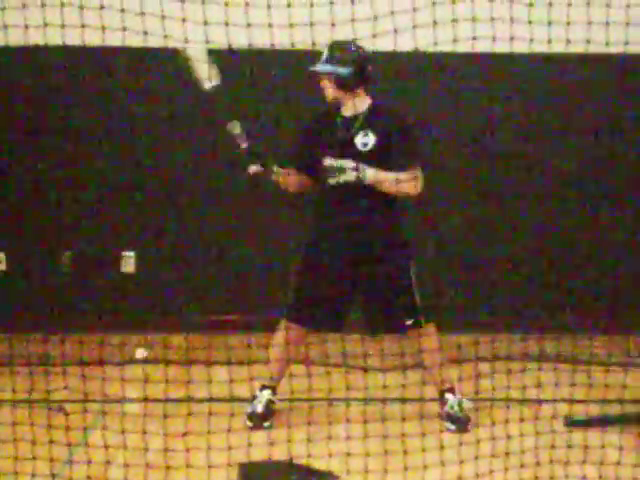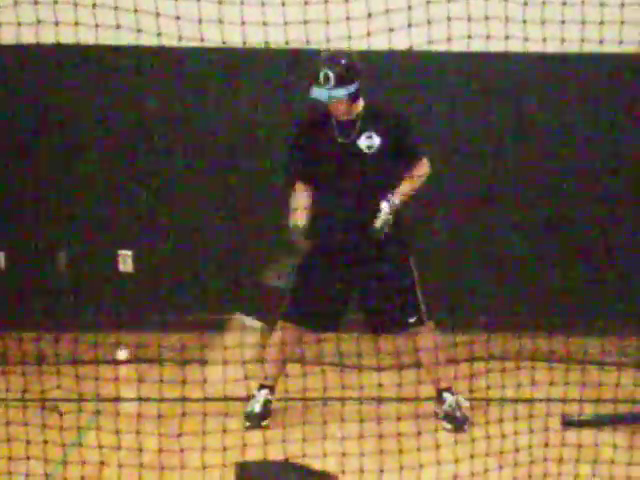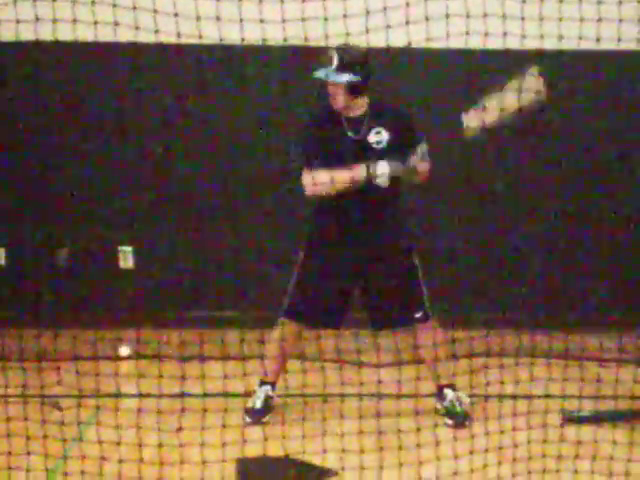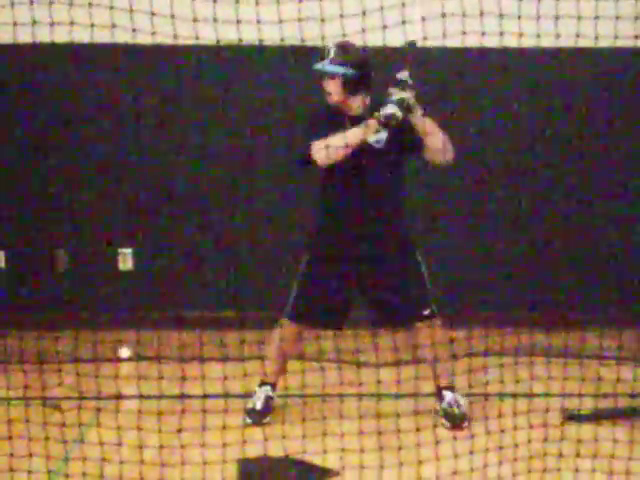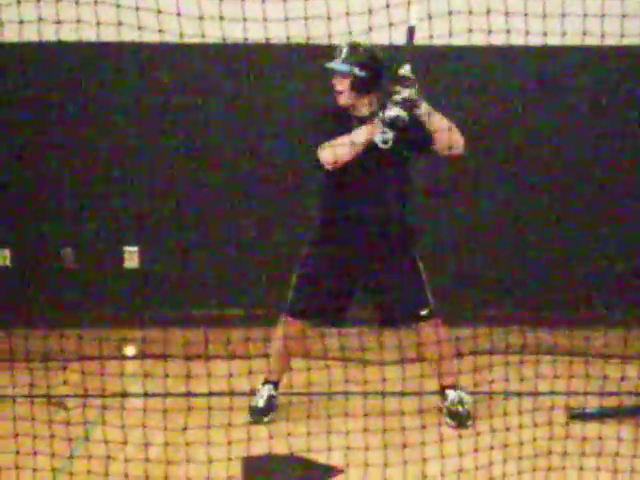
dt=0.4s
person 1, frame 1
left shoulder: (391, 122)
right shoulder: (320, 125)
left elbow: (413, 184)
right elbow: (305, 181)
left wrist: (360, 172)
right wrist: (274, 172)
left hip: (381, 244)
right hip: (329, 242)
left knee: (415, 322)
right knee: (295, 320)
left ankle: (448, 396)
right ankle: (267, 394)
person 1, frame 2
left shoulder: (389, 122)
right shoulder: (311, 129)
left elbow: (420, 168)
right elbow: (303, 185)
left wrist: (393, 202)
right wrist: (300, 220)
left hip: (382, 244)
right hip: (327, 244)
left knee: (416, 321)
right knee: (292, 320)
left ankle: (446, 396)
right ankle: (264, 393)
person 1, frame 3
left shoulder: (394, 119)
right shoulder: (319, 125)
left elbow: (421, 168)
right elbow: (312, 183)
left wrist: (414, 166)
right wrist: (368, 170)
left hip: (386, 240)
right hip: (331, 241)
left knee: (420, 316)
right knee: (293, 318)
left ankle: (447, 392)
right ankle: (266, 390)
person 1, frame 4
left shoulder: (393, 116)
right shoulder: (324, 119)
left elbow: (444, 156)
right elbow: (322, 154)
left wrist: (414, 112)
right wrist: (374, 123)
left hip: (387, 240)
right hip: (334, 243)
left knee: (423, 317)
right knee: (294, 319)
left ankle: (447, 393)
right ankle: (266, 390)
person 1, frame 5
left shoulder: (403, 119)
right shoulder: (330, 119)
left elbow: (455, 146)
right elbow: (330, 157)
left wrist: (418, 105)
right wrist: (378, 123)
left hip: (388, 241)
right hip: (335, 240)
left knee: (426, 316)
right knee: (295, 316)
left ankle: (451, 391)
right ankle: (269, 388)
